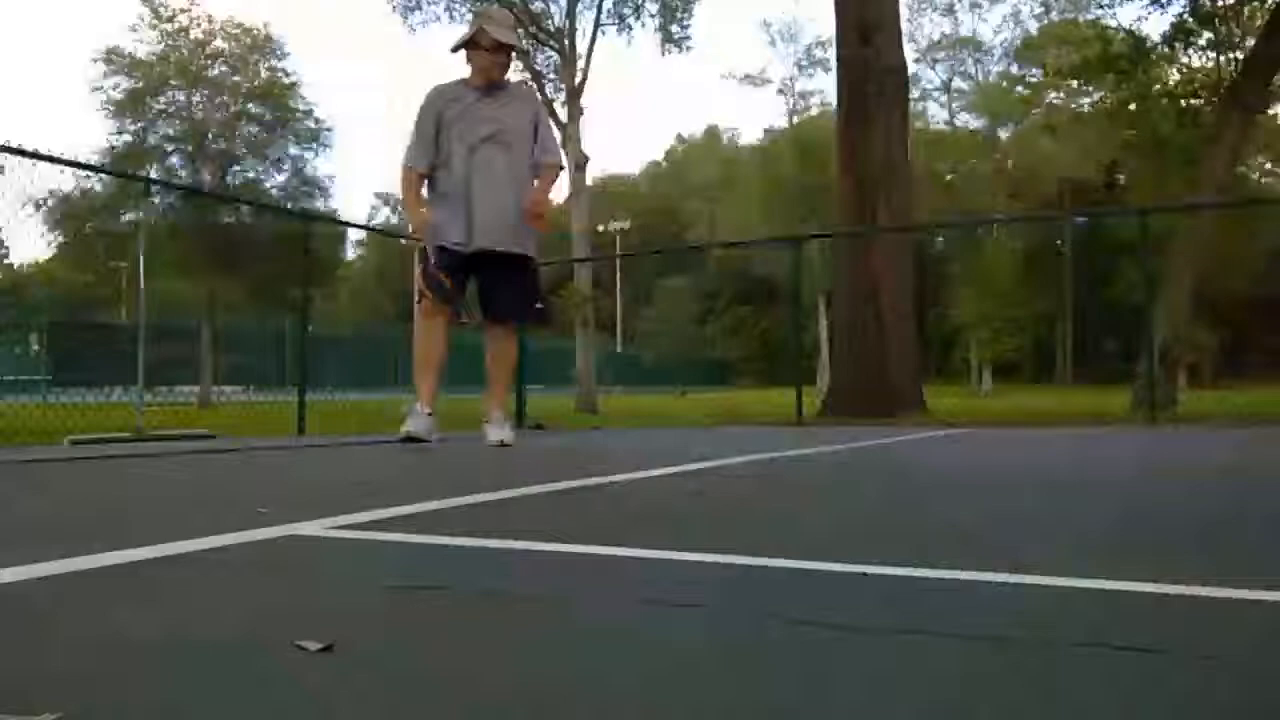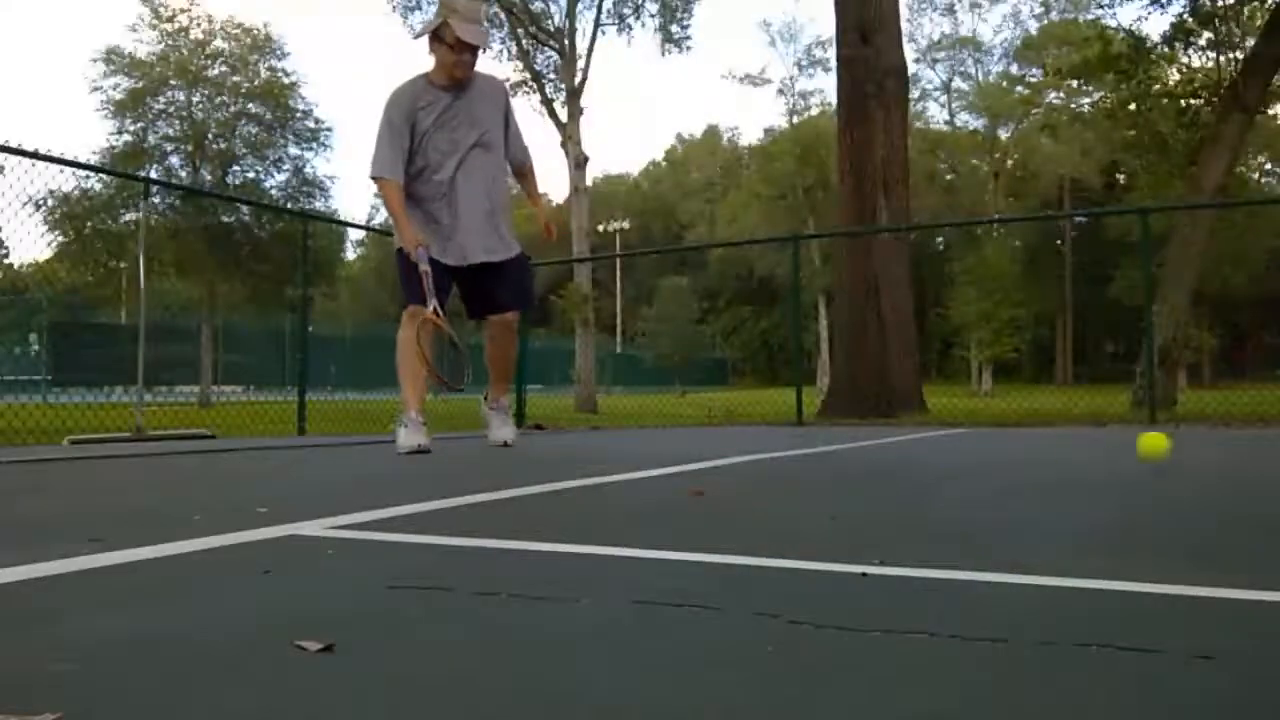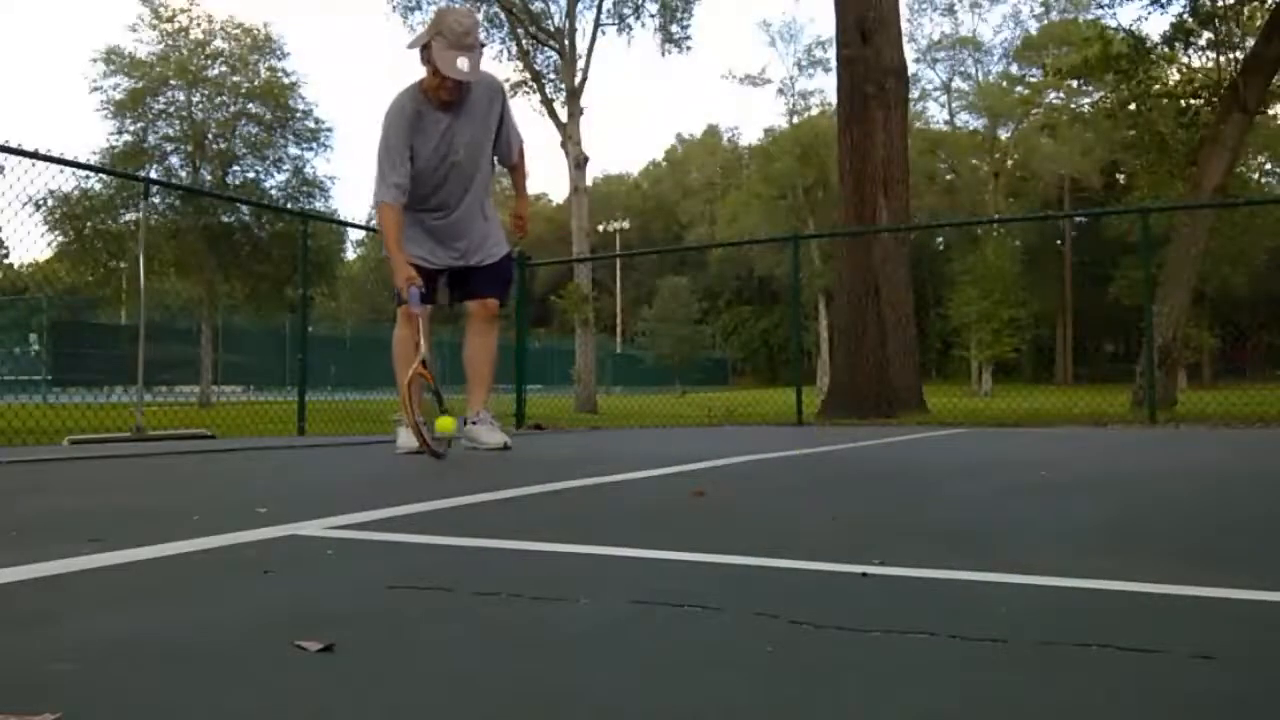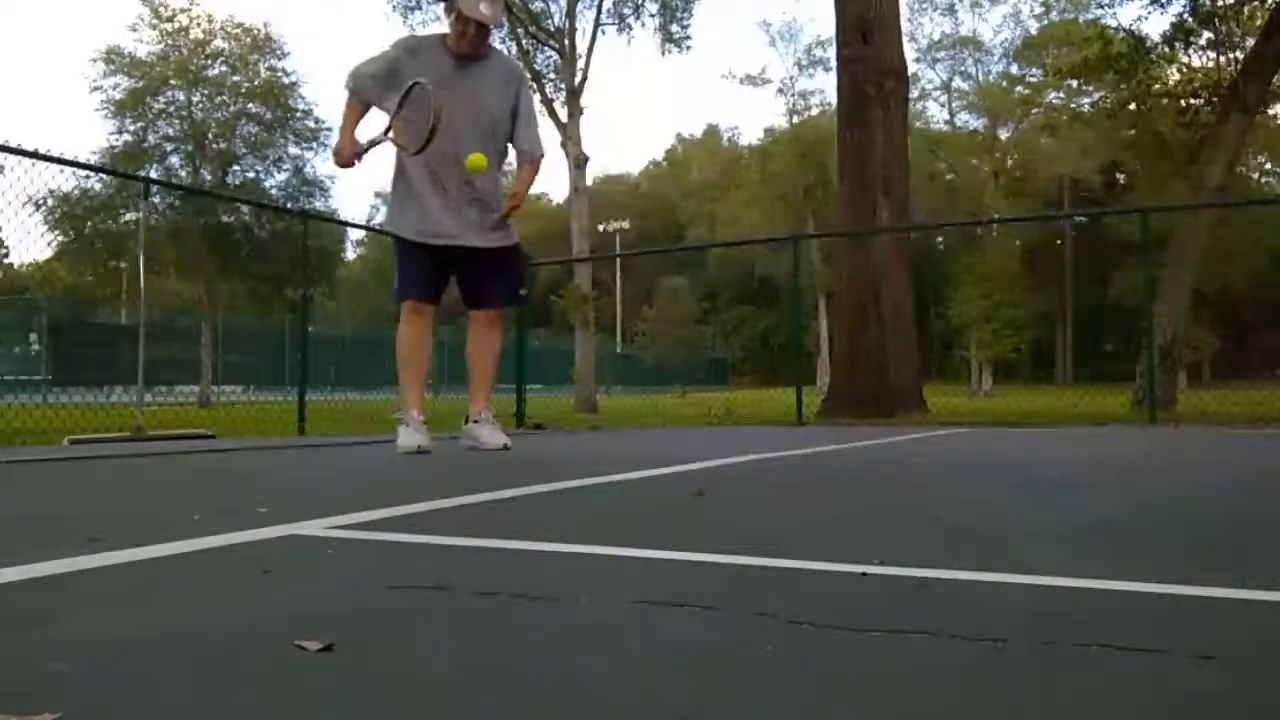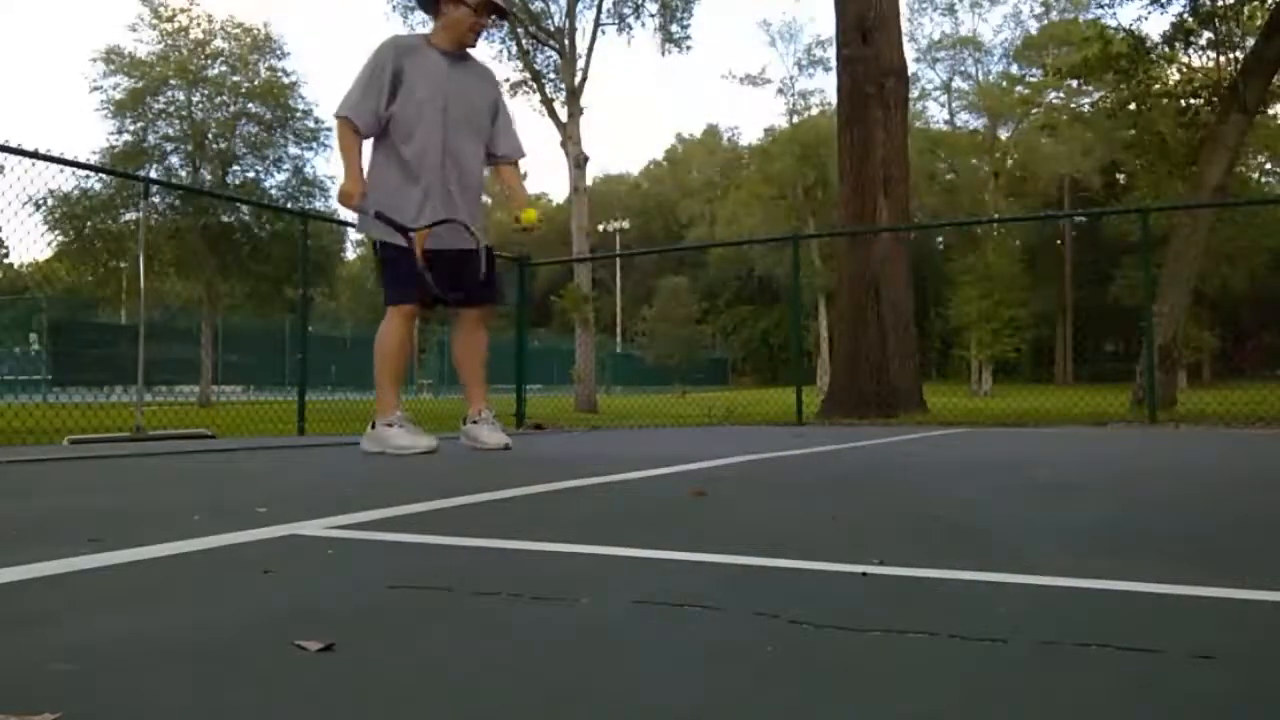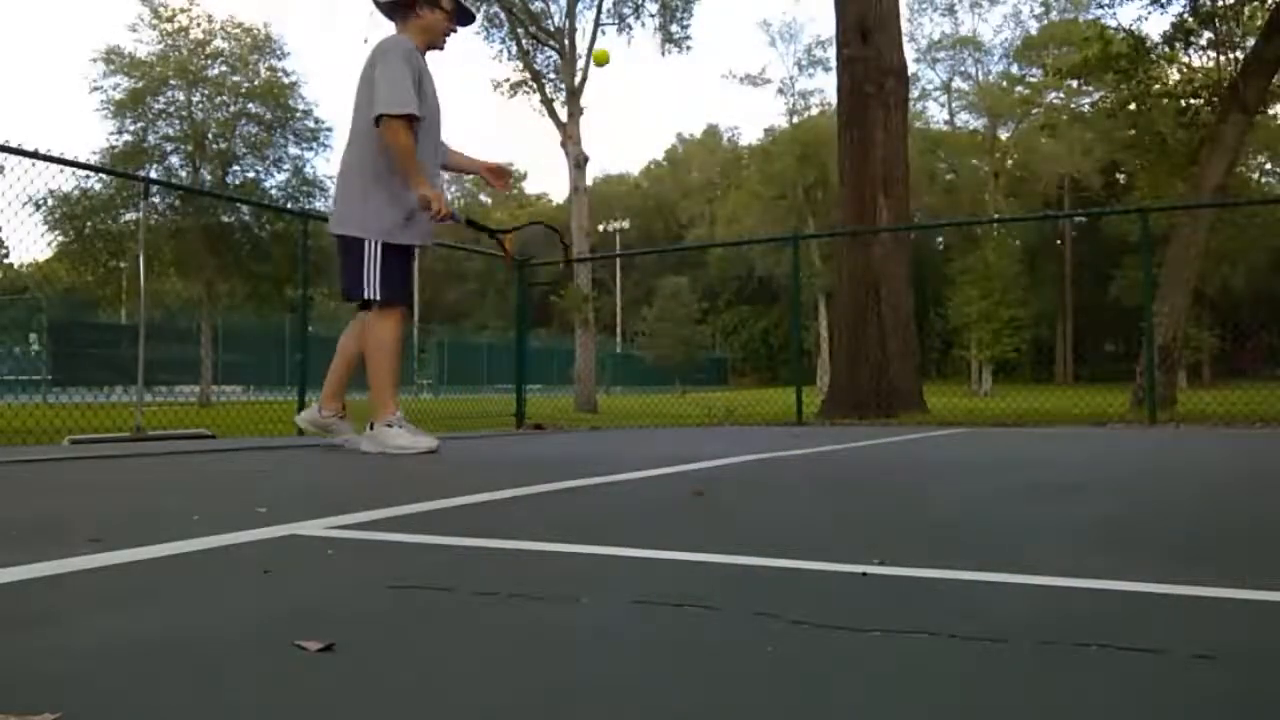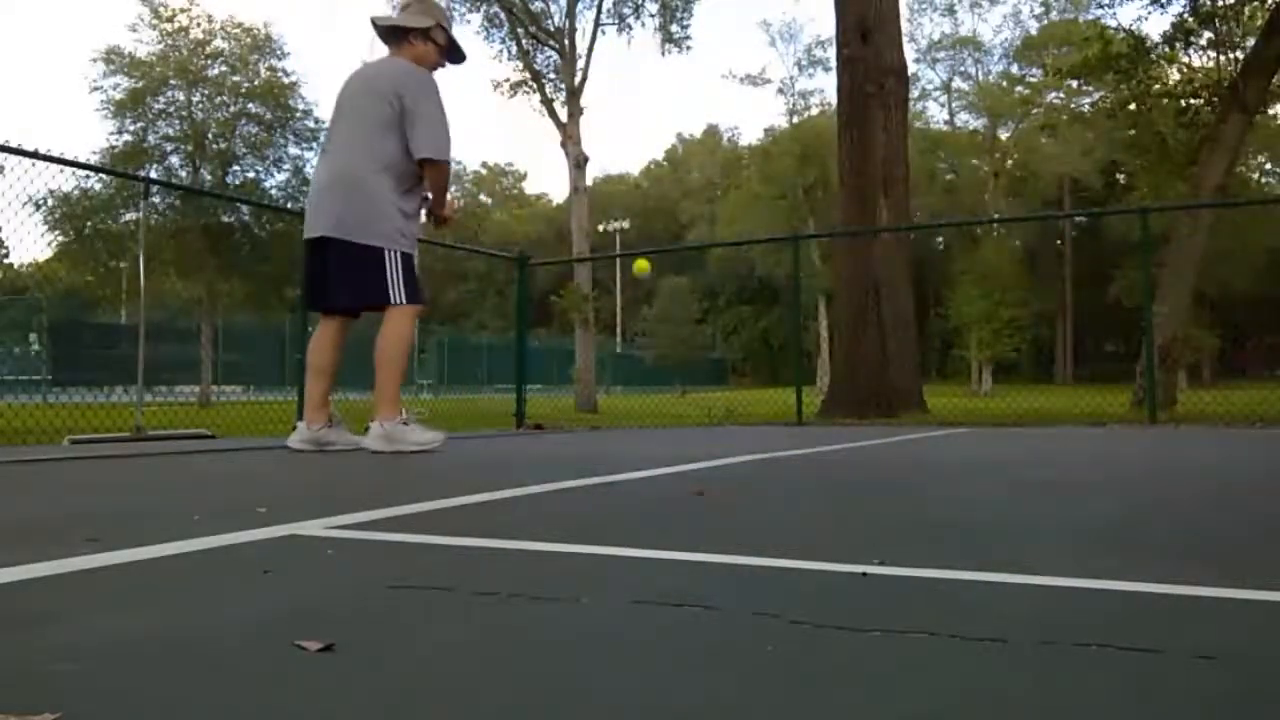
dt=0.4s
person 1, frame 1
left shoulder: (527, 101)
right shoulder: (441, 99)
left elbow: (549, 159)
right elbow: (415, 164)
left wrist: (542, 190)
right wrist: (414, 208)
left hip: (509, 235)
right hip: (447, 232)
left knee: (503, 323)
right knee: (433, 309)
left ankle: (495, 415)
right ankle: (424, 410)
person 1, frame 2
left shoulder: (494, 92)
right shoulder: (407, 100)
left elbow: (517, 155)
right elbow: (388, 174)
left wrist: (537, 204)
right wrist: (406, 227)
left hip: (491, 236)
right hip: (426, 234)
left knee: (505, 318)
right knee: (417, 313)
left ankle: (497, 402)
right ankle: (411, 419)
person 1, frame 3
left shoulder: (491, 92)
right shoulder: (404, 113)
left elbow: (509, 149)
right elbow: (388, 197)
left wrist: (521, 199)
right wrist: (396, 260)
left hip: (478, 233)
right hip: (418, 234)
left knee: (485, 311)
right knee: (412, 313)
left ankle: (477, 417)
right ankle: (411, 421)
person 1, frame 4
left shoulder: (510, 75)
right shoulder: (410, 54)
left elbow: (529, 147)
right elbow: (359, 83)
left wrist: (522, 187)
right wrist: (348, 136)
left hip: (486, 222)
right hip: (420, 216)
left knee: (487, 313)
right knee: (417, 307)
left ankle: (479, 417)
right ankle: (412, 418)
person 1, frame 5
left shoulder: (482, 81)
right shoulder: (396, 54)
left elbow: (501, 151)
right elbow: (351, 118)
left wrist: (517, 194)
right wrist: (353, 175)
left hip: (460, 222)
right hip: (402, 217)
left knee: (474, 312)
right knee: (403, 308)
left ankle: (477, 416)
right ankle: (386, 420)
person 1, frame 6
left shoulder: (410, 62)
right shoulder: (397, 51)
left elbow: (426, 147)
right elbow: (392, 120)
left wrist: (477, 167)
right wrist: (422, 186)
left hip: (386, 213)
right hip: (380, 211)
left knee: (376, 311)
right knee: (389, 308)
left ankle: (327, 408)
right ankle: (385, 423)
person 1, frame 7
left shoulder: (361, 77)
right shoulder: (416, 80)
right elbow: (432, 157)
left wrist: (412, 195)
right wrist: (439, 203)
left hip: (327, 211)
right hip: (372, 215)
left knee: (334, 316)
right knee: (402, 308)
left ankle: (314, 422)
right ankle: (387, 421)
